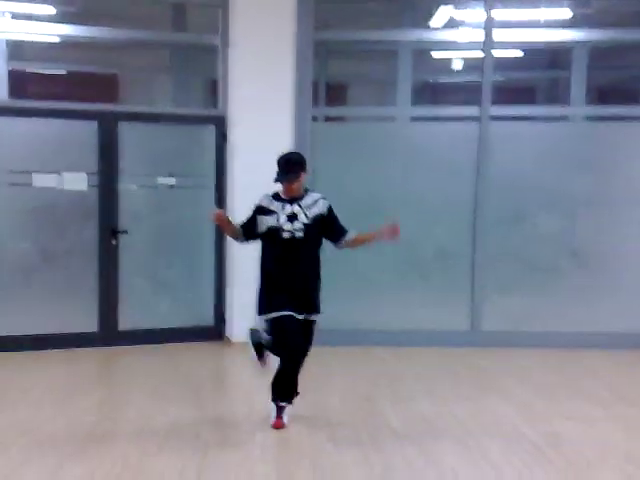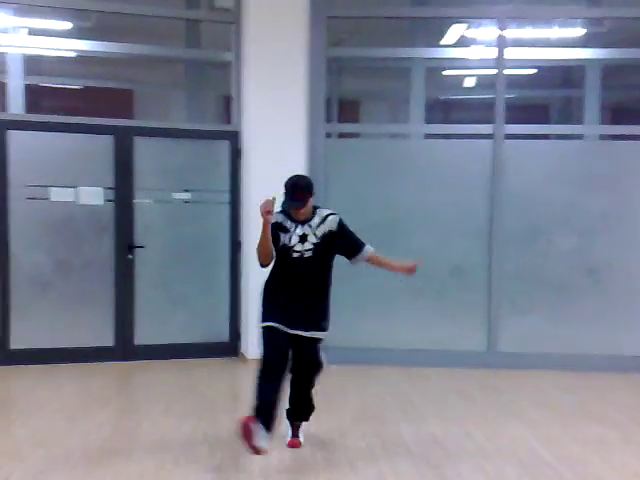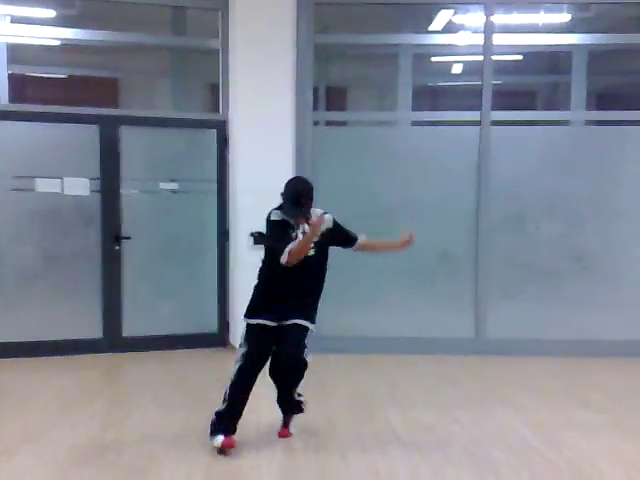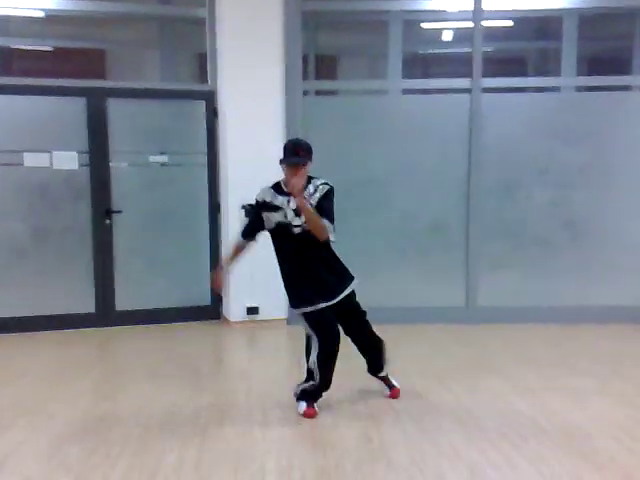
dt=0.4s
person 1, frame 1
left shoulder: (319, 204)
right shoulder: (266, 205)
left elbow: (343, 238)
right elbow: (242, 235)
left wrist: (380, 235)
right wrist: (224, 224)
left hip: (306, 294)
right hip: (276, 294)
left knee: (296, 353)
right knee: (286, 346)
left ankle: (280, 401)
right ankle: (263, 339)
person 1, frame 2
left shoulder: (331, 222)
right shoulder: (278, 221)
left elbow: (360, 251)
right elbow: (264, 260)
left wrist: (396, 266)
right wrist: (265, 223)
left hip: (312, 316)
right hip: (278, 310)
left knee: (305, 372)
right knee: (272, 364)
left ankle: (296, 423)
right ankle: (259, 425)
person 1, frame 3
left shoulder: (323, 220)
right shoulder: (275, 220)
left elbow: (354, 241)
right elbow: (289, 259)
left wrist: (394, 245)
right wrist: (310, 234)
left hip: (299, 310)
right hip: (265, 308)
left knee: (289, 365)
right knee: (248, 367)
left ankle: (288, 413)
right ankle: (223, 428)
person 1, frame 4
left shoulder: (323, 190)
right shoulder: (267, 199)
left elbow: (323, 233)
right elbow: (246, 237)
left wrist: (301, 203)
right wrist: (224, 268)
left hip: (335, 276)
right hip: (303, 285)
left knee: (360, 329)
right knee: (325, 339)
left ankle: (379, 371)
right ankle: (308, 395)
